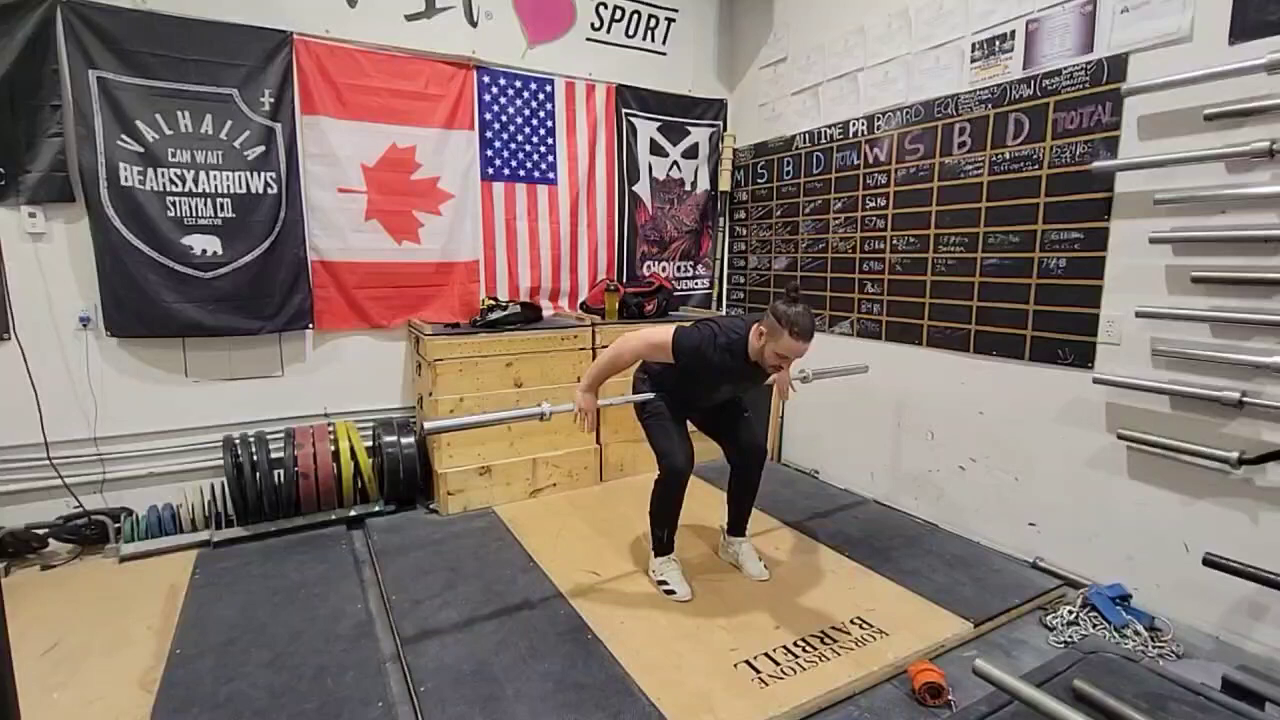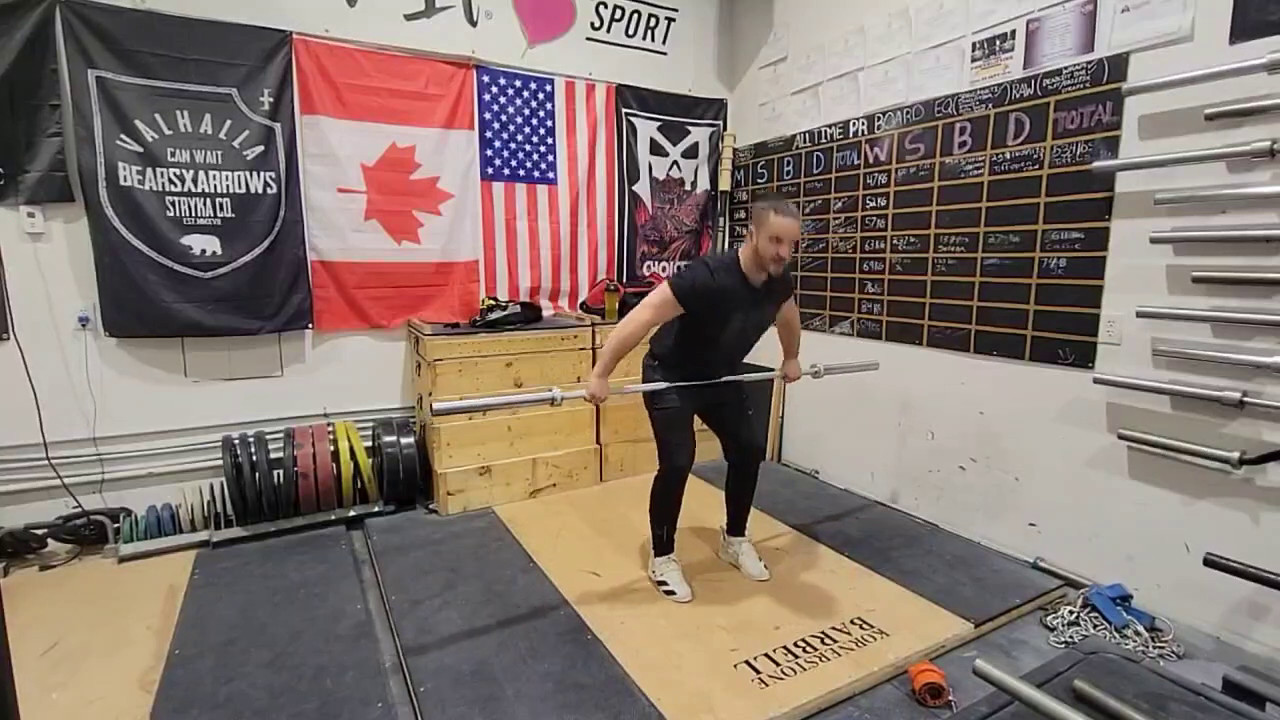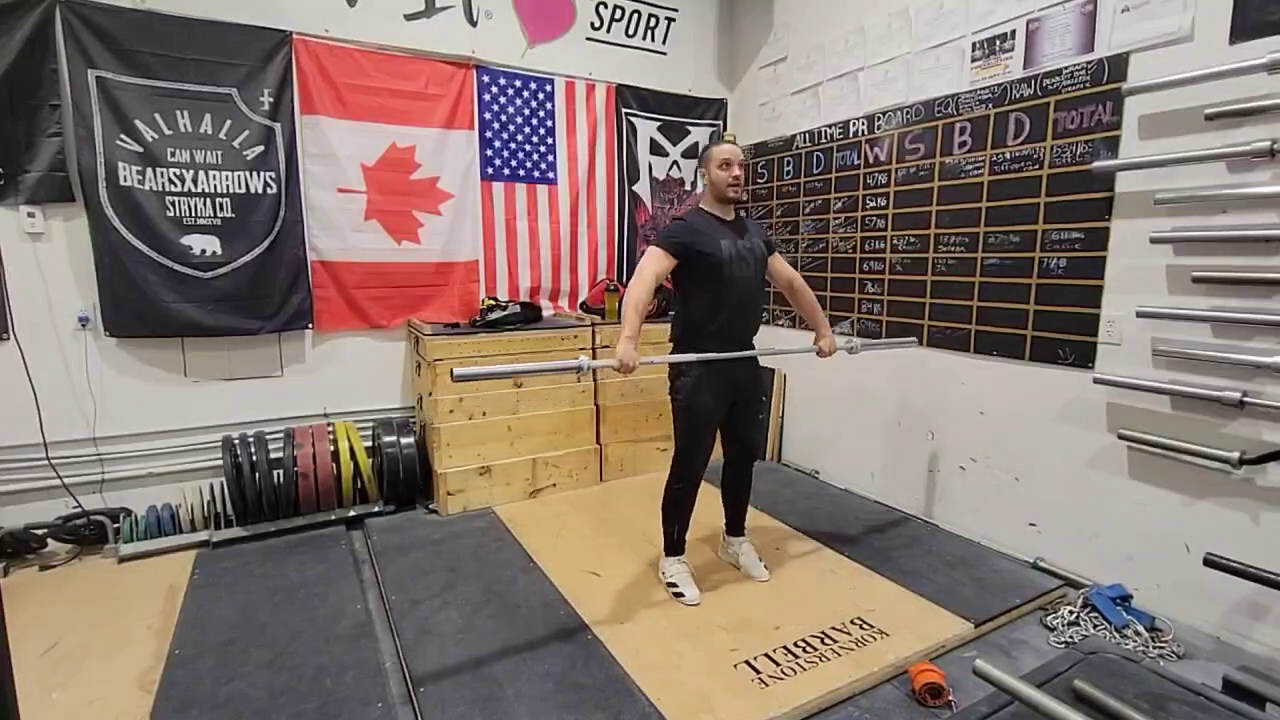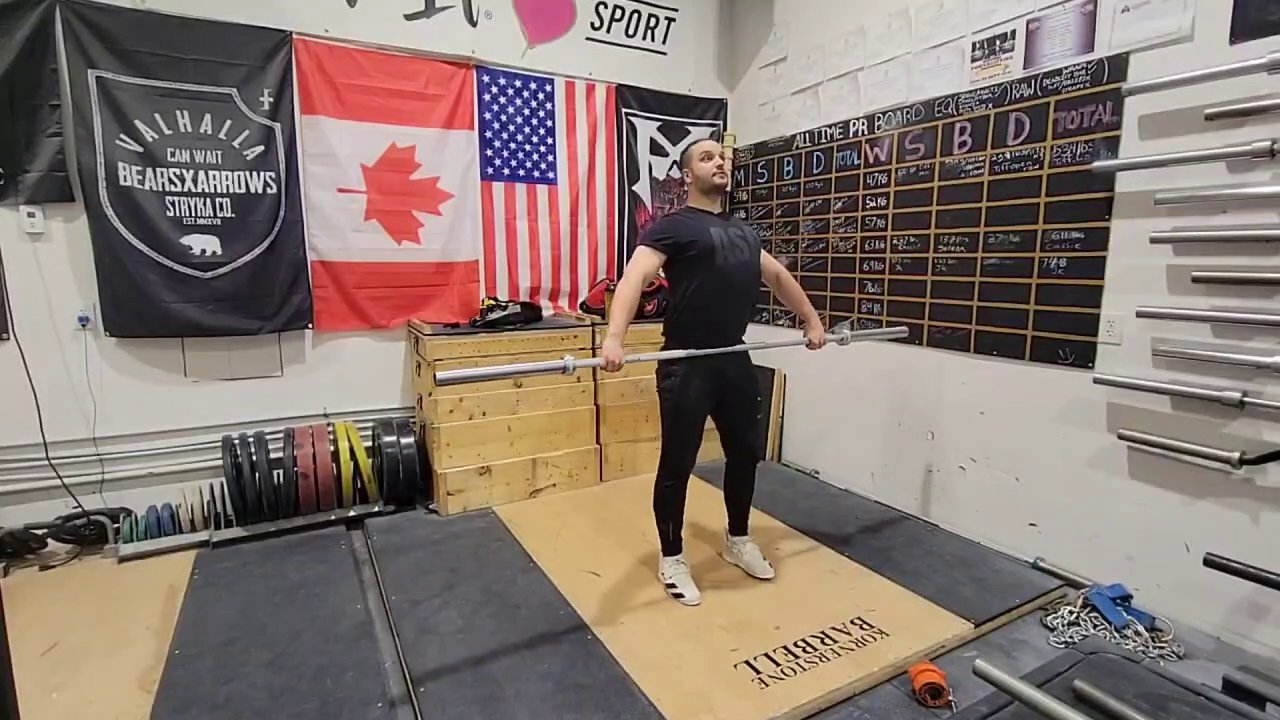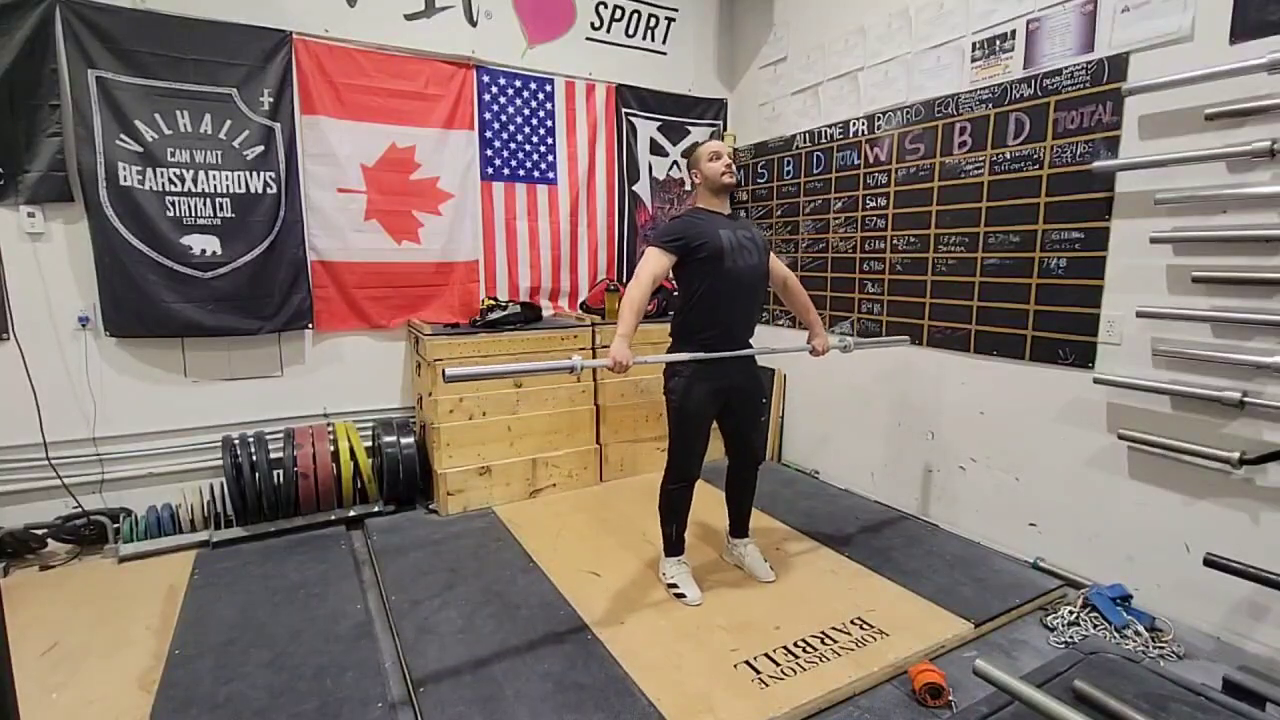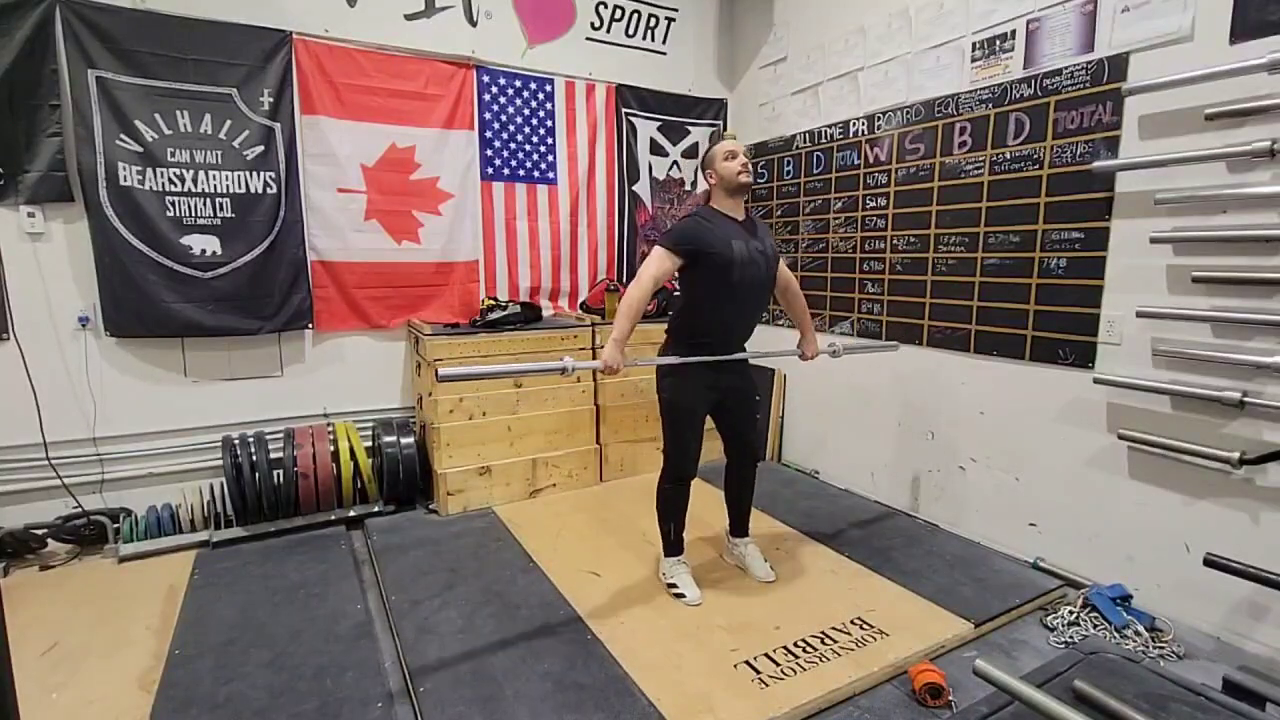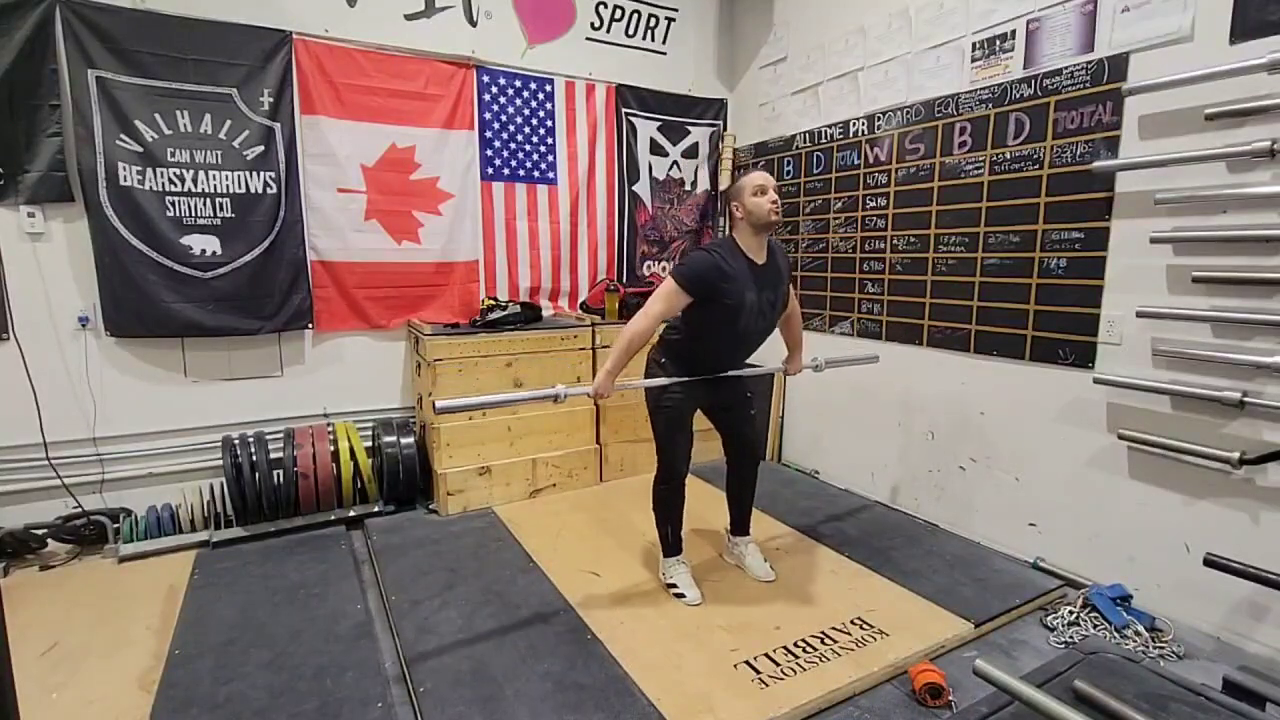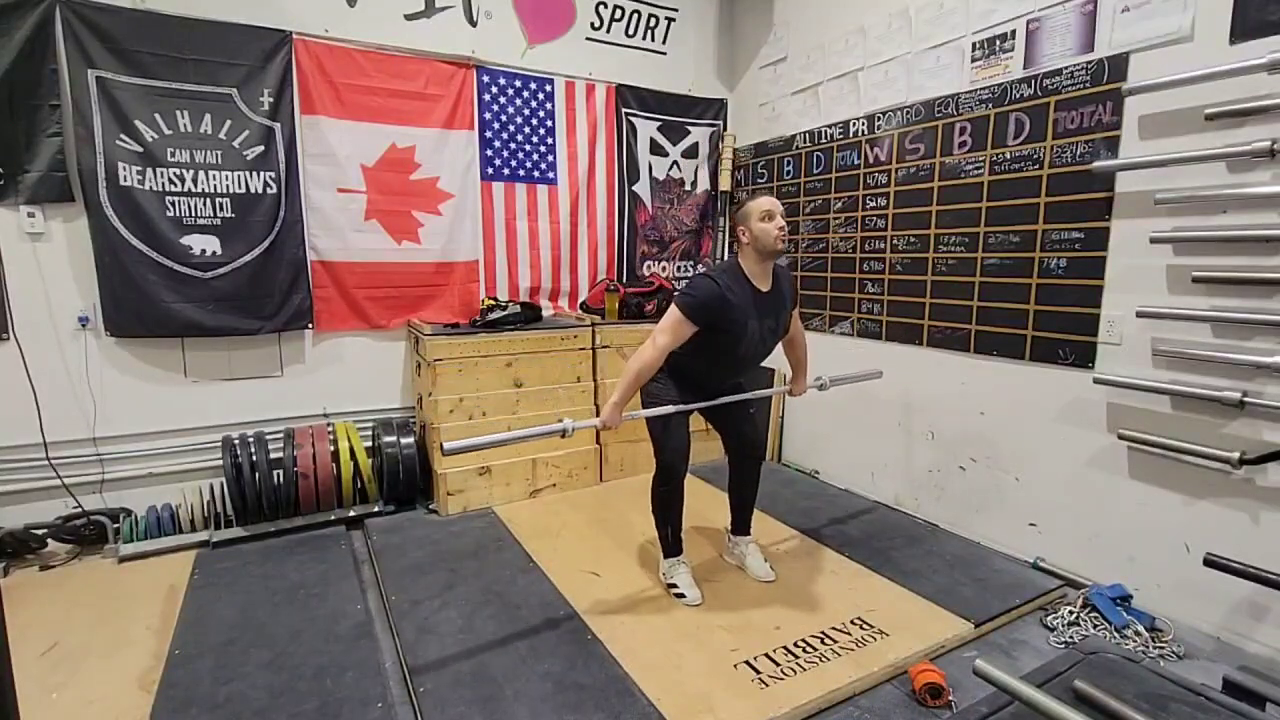
dt=0.4s
person 1, frame 1
left shoulder: (780, 345)
right shoulder: (711, 343)
right elbow: (632, 343)
left wrist: (784, 376)
right wrist: (588, 389)
right hip: (661, 390)
left knee: (752, 452)
right knee: (677, 465)
left ankle: (734, 540)
right ankle: (662, 558)
person 1, frame 2
left shoulder: (779, 277)
right shoulder: (706, 278)
left elbow: (789, 318)
right elbow: (639, 320)
left wrist: (791, 359)
right wrist: (600, 376)
left hip: (719, 377)
right hip: (671, 376)
left knee: (749, 451)
right knee: (677, 462)
left ankle: (735, 540)
right ankle: (662, 558)
person 1, frame 3
left shoulder: (754, 233)
right shoulder: (686, 230)
left elbow: (790, 281)
right elbow: (643, 280)
left wrist: (822, 330)
right wrist: (628, 340)
left hip: (744, 363)
right hip: (698, 368)
left knee: (744, 455)
right knee: (690, 464)
left ankle: (734, 540)
right ankle: (672, 558)
person 1, frame 4
left shoulder: (743, 230)
right shoulder: (674, 226)
left elbow: (778, 275)
right elbow: (633, 277)
left wrist: (812, 321)
right wrist: (614, 338)
left hip: (735, 359)
right hip: (687, 365)
left knee: (745, 452)
right knee: (678, 463)
left ankle: (738, 539)
right ankle: (671, 558)
person 1, frame 5
left shoulder: (749, 231)
right shoulder: (684, 227)
left elbow: (784, 280)
right elbow: (643, 280)
left wrist: (816, 328)
right wrist: (622, 340)
left hip: (741, 363)
right hip: (694, 367)
left knee: (748, 457)
right knee: (684, 467)
left ankle: (738, 541)
right ankle: (673, 559)
person 1, frame 6
left shoulder: (760, 232)
right shoulder: (695, 229)
left elbow: (787, 285)
right elbow: (644, 283)
left wrist: (808, 335)
right wrist: (616, 344)
left hip: (733, 365)
right hip: (686, 368)
left knee: (746, 453)
right knee: (681, 466)
left ankle: (738, 541)
right ankle: (673, 560)
person 1, frame 7
left shoulder: (778, 261)
right shoulder: (711, 263)
left elbow: (789, 310)
right elbow: (651, 315)
left wrist: (795, 355)
right wrist: (609, 372)
left hip: (726, 373)
right hip: (675, 373)
left knee: (748, 451)
right knee: (674, 465)
left ankle: (739, 541)
right ankle: (672, 561)
person 1, frame 8
left shoulder: (784, 284)
right shoulder: (715, 288)
left elbow: (793, 333)
right elbow: (657, 345)
left wrist: (800, 376)
right wrist: (616, 404)
left hip: (723, 382)
right hip: (672, 381)
left knee: (750, 449)
right knee: (673, 463)
left ankle: (739, 541)
right ankle: (672, 560)
